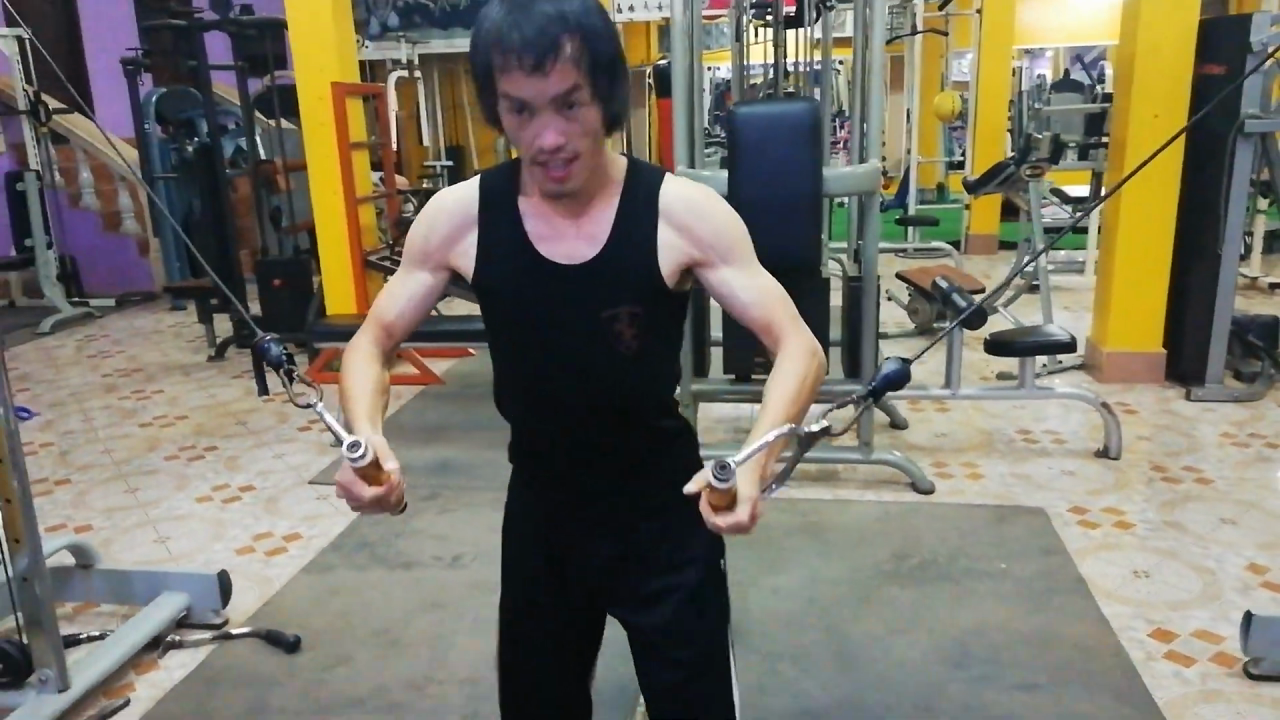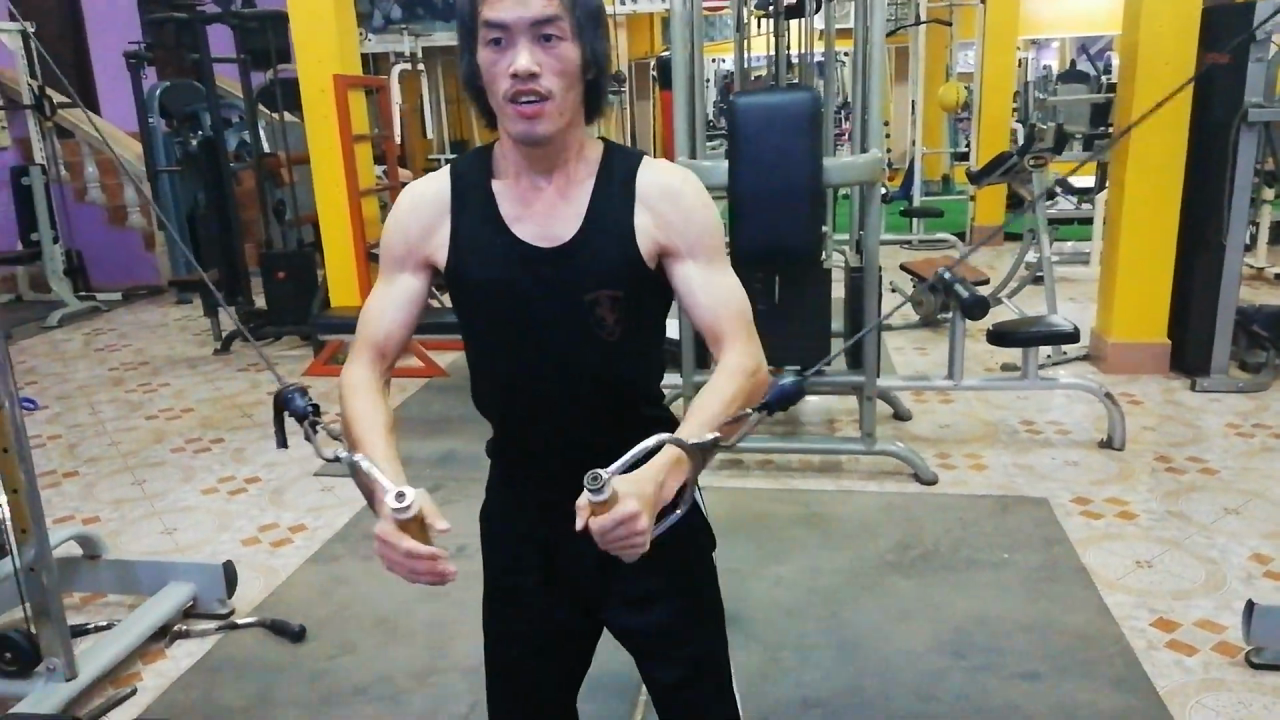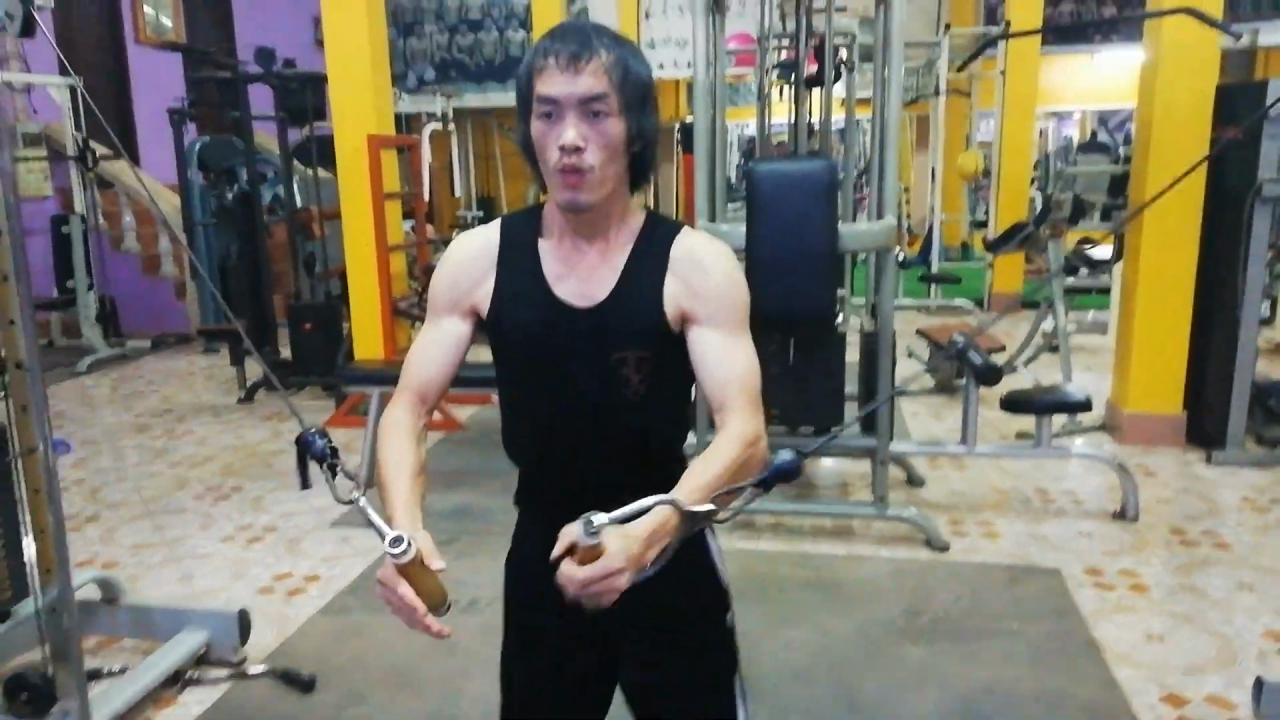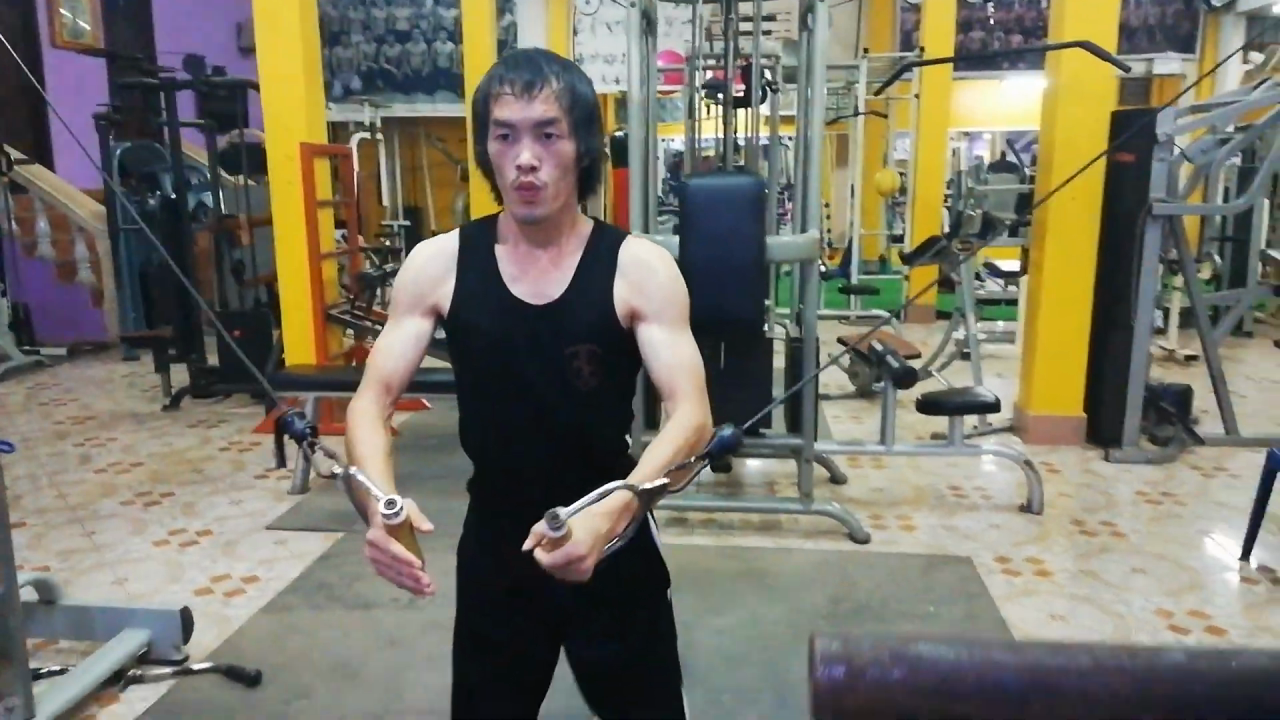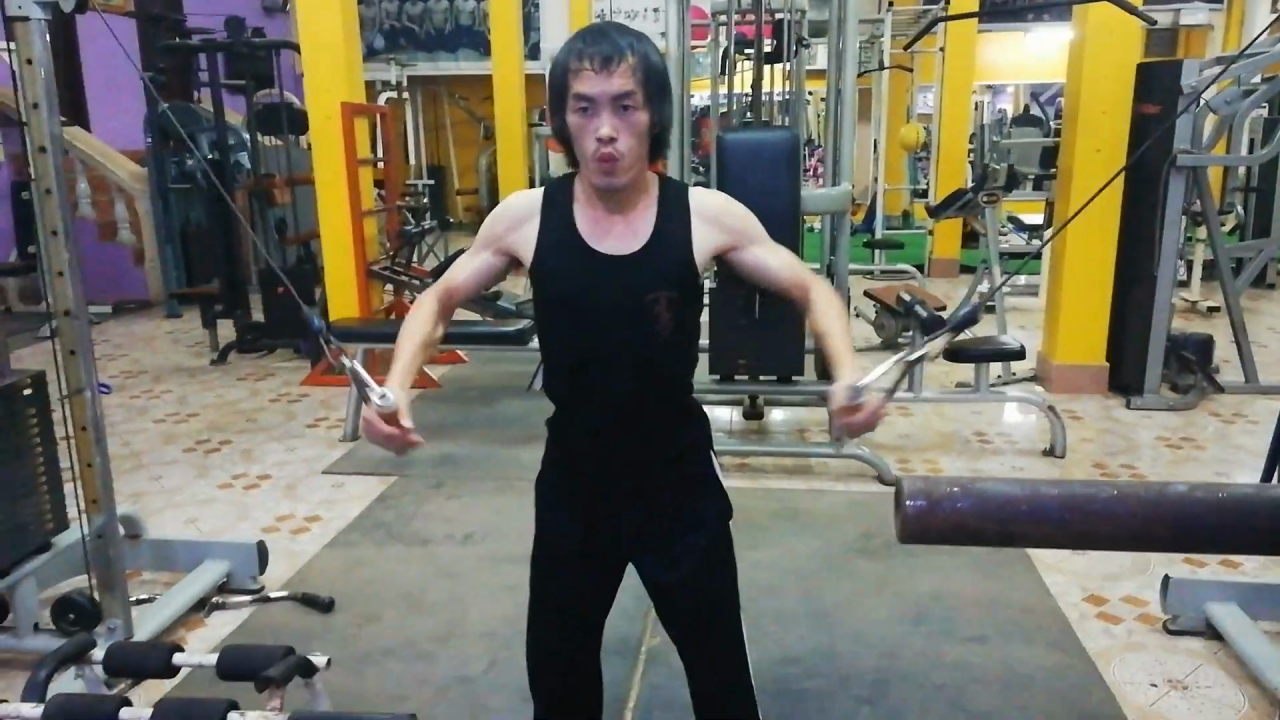
dt=0.5s
person 1, frame 1
left shoulder: (682, 211)
right shoulder: (460, 216)
left elbow: (798, 348)
right elbow: (373, 340)
left wrist: (757, 458)
right wrist: (366, 439)
left hip: (664, 519)
right hip: (540, 514)
person 1, frame 2
left shoulder: (662, 195)
right shoulder: (431, 207)
left elbow: (742, 361)
right elbow: (367, 366)
left wrist: (662, 476)
right wrist: (390, 490)
left hip: (644, 512)
right hip: (520, 518)
person 1, frame 3
left shoulder: (696, 264)
right shoulder: (479, 258)
left elbow: (743, 430)
right elbow: (410, 404)
left wrist: (645, 535)
right wrist: (404, 525)
left hip: (667, 563)
right hip: (542, 562)
person 1, frame 4
left shoulder: (638, 267)
right shoulder: (439, 264)
left elbow: (691, 416)
right elbow: (374, 398)
left wrist: (612, 512)
right wrist: (382, 504)
left hip: (612, 548)
right hip: (494, 551)
person 1, frame 5
left shoulder: (704, 215)
right shoulder: (526, 216)
left elbow: (811, 290)
right elbow: (442, 300)
left wrist: (846, 369)
right wrist: (396, 385)
left hip: (679, 478)
right hip: (573, 481)
left knee: (717, 661)
right knee: (557, 664)
